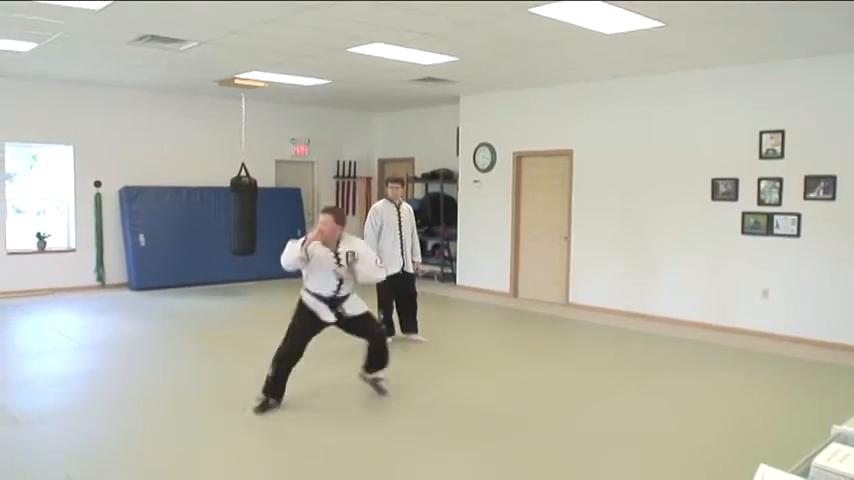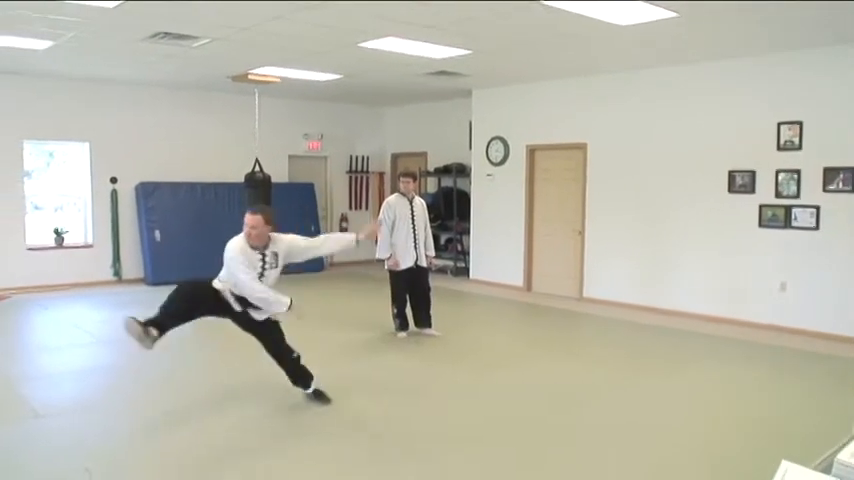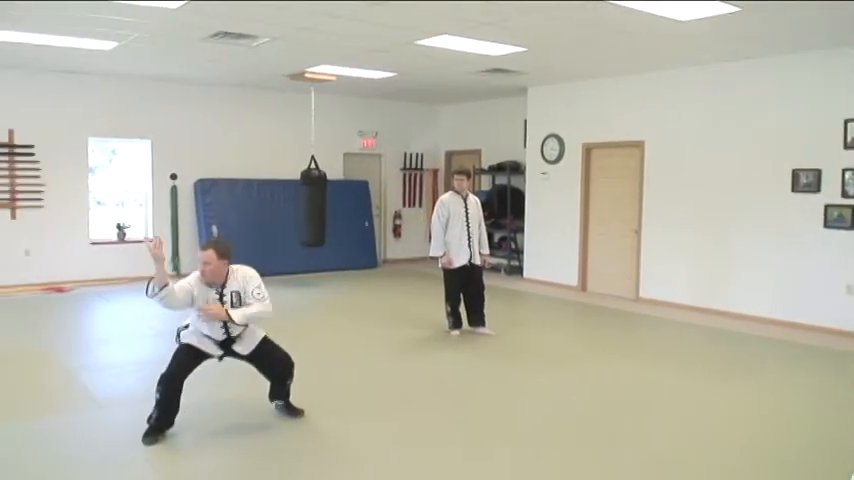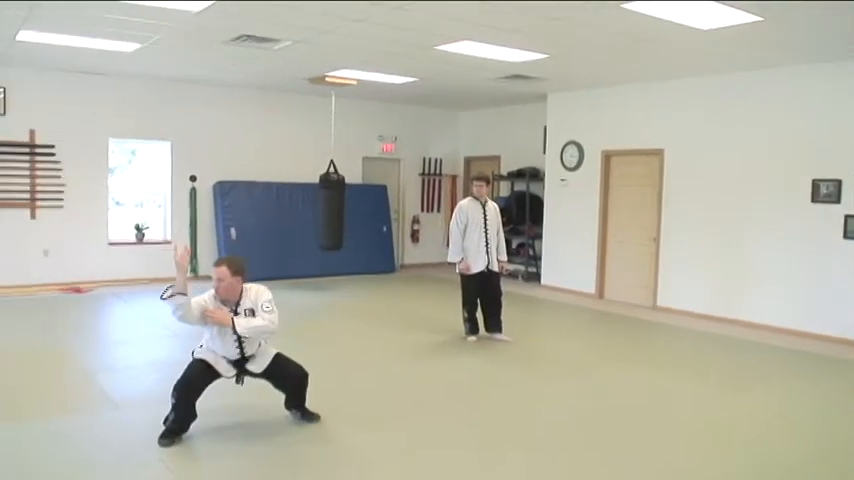
dt=0.4s
person 1, frame 1
left shoulder: (356, 245)
right shoulder: (310, 245)
left elbow: (378, 273)
right elbow: (287, 262)
left wrist: (353, 273)
right wrist: (306, 242)
left hip: (346, 304)
right hip: (315, 305)
left knee: (378, 336)
right knee: (290, 347)
left ankle: (372, 373)
right ankle: (272, 396)
person 1, frame 2
left shoulder: (283, 243)
right shoulder: (235, 248)
left elbow: (319, 245)
right elbow: (248, 285)
left wrist: (358, 237)
right wrist: (285, 305)
left hip: (254, 306)
right hip: (223, 294)
left knee: (280, 348)
right knee: (187, 295)
left ankle: (309, 387)
right ankle: (151, 330)
person 1, frame 3
left shoulder: (246, 275)
right shoulder: (193, 283)
left elbow: (264, 309)
right elbow: (168, 299)
left wrist: (228, 314)
right wrist: (159, 266)
left hip: (242, 337)
right hip: (202, 339)
left knee: (283, 364)
right knee: (172, 377)
left ankle: (280, 400)
right ankle: (159, 424)
person 1, frame 4
left shoulder: (258, 293)
right shoulder: (208, 301)
left elbow: (270, 324)
right elbow: (182, 313)
left wrist: (230, 321)
right wrist: (181, 275)
left hip: (255, 356)
right hip: (217, 357)
left knee: (298, 376)
right knee: (186, 386)
left ankle: (297, 408)
right ankle: (175, 428)
person 2, frame 1
left shoulder: (408, 209)
right shoulder: (378, 208)
left elbow: (413, 234)
right elbow: (370, 236)
left wrist: (416, 258)
left hip: (406, 263)
right hip: (386, 264)
left knee: (409, 298)
right knee: (386, 301)
left ankle: (410, 330)
right ankle: (387, 332)
person 2, frame 2
left shoulder: (421, 203)
right shoulder: (390, 203)
left elbow: (426, 229)
right elbow: (383, 230)
left wrist: (430, 253)
right wrist: (387, 256)
left hip: (419, 257)
right hip: (399, 258)
left knee: (422, 292)
right knee: (399, 295)
left ankle: (424, 324)
right ankle: (401, 327)
person 2, frame 3
left shoulder: (475, 201)
right shoulder: (444, 201)
left elbow: (481, 227)
right elbow: (437, 228)
left wrist: (484, 251)
right wrist: (441, 254)
left hip: (473, 256)
right hip: (453, 256)
left knee: (476, 291)
right knee: (453, 293)
left ankle: (477, 323)
right ankle: (455, 325)
person 2, frame 4
left shoulder: (494, 207)
right shoulder: (463, 206)
left elbow: (499, 233)
right elbow: (455, 234)
left wrist: (502, 258)
right wrist: (459, 259)
left hip: (491, 262)
right hip: (470, 262)
left knee: (494, 297)
right knee: (470, 299)
left ankle: (494, 329)
right ankle: (471, 330)
